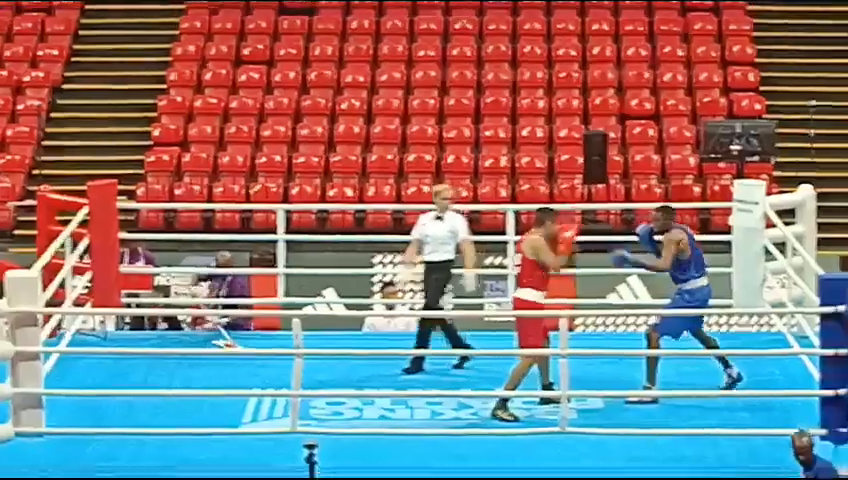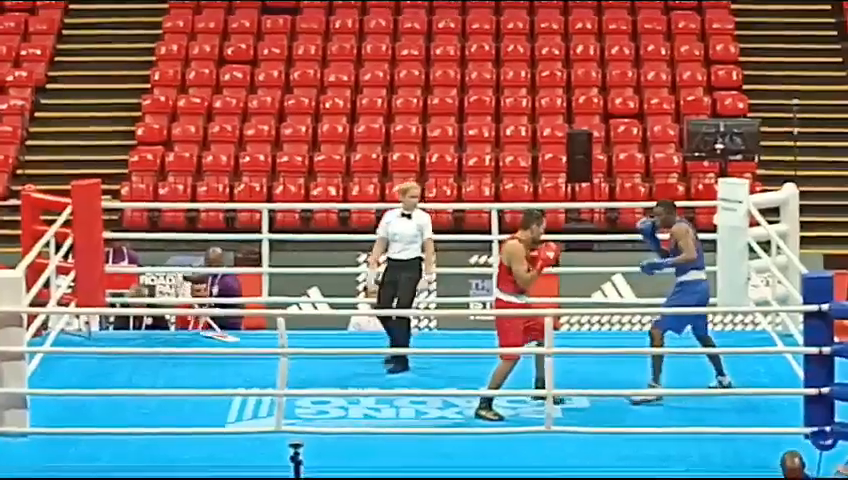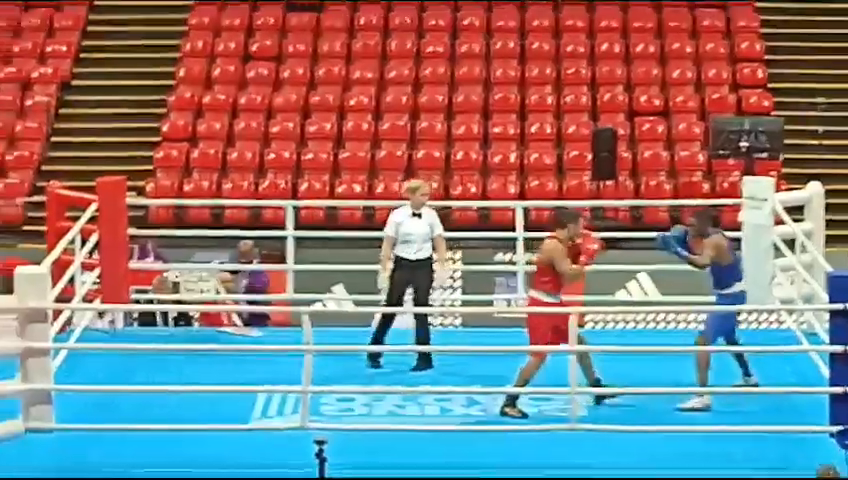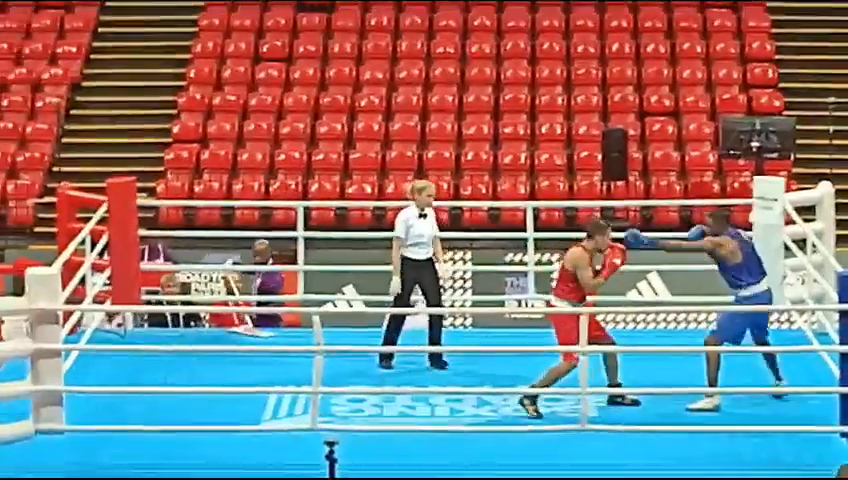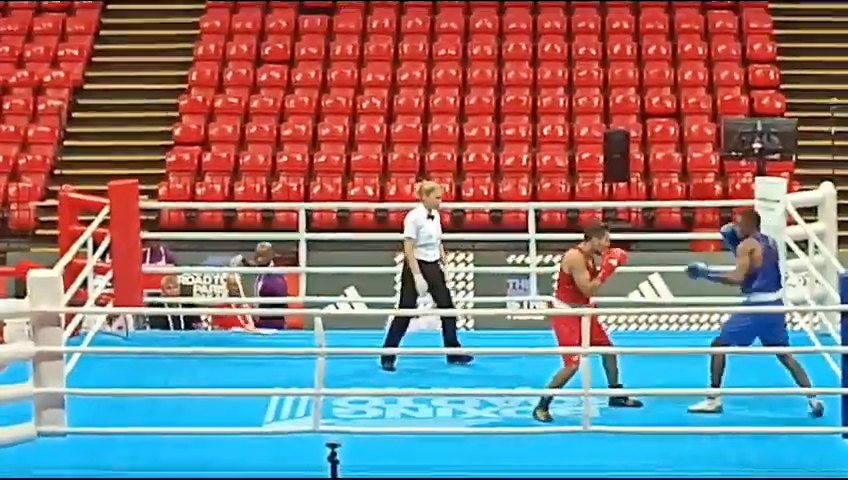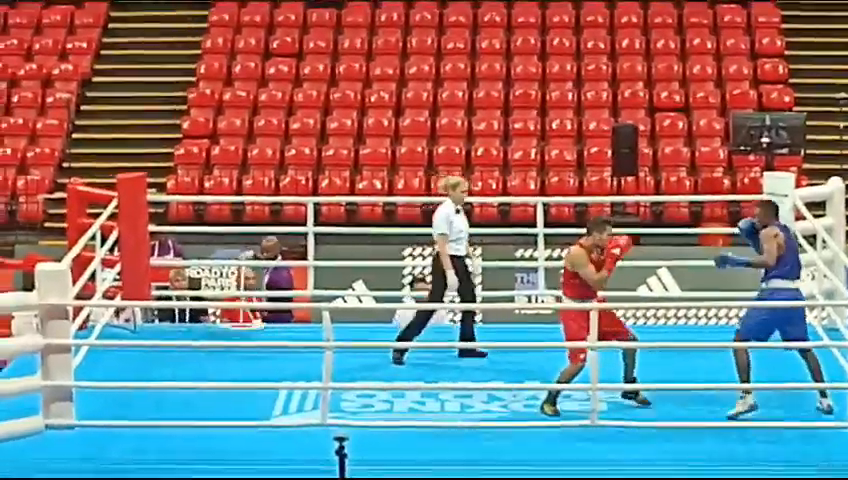
dt=0.2s
person 1, frame 1
left shoulder: (529, 240)
right shoulder: (536, 241)
left elbow: (545, 264)
right elbow: (556, 265)
left wrist: (560, 243)
right wrist: (566, 242)
left hip: (529, 301)
right hip: (529, 302)
left knee: (543, 344)
right knee: (529, 355)
left ankle: (547, 391)
right ankle: (501, 404)
person 1, frame 2
left shoulder: (523, 244)
right shoulder: (514, 247)
right elbow: (524, 283)
left wrist: (538, 259)
right wrist: (542, 262)
left hip: (519, 303)
right hip: (508, 305)
left knee: (542, 337)
right knee: (511, 357)
left ankle: (541, 387)
right ankle: (484, 405)
person 1, frame 3
left shoulder: (562, 243)
right shoulder: (554, 246)
left elbow: (568, 266)
right elbow: (571, 277)
left wrist: (580, 250)
right wrist: (587, 255)
left hip: (554, 302)
right hip: (541, 304)
left knee: (579, 343)
right knee: (538, 356)
left ankle: (597, 389)
right ankle: (509, 403)
person 1, frame 4
left shoulder: (586, 253)
right shoulder: (579, 255)
left elbow: (590, 279)
right elbow: (591, 288)
left wrist: (608, 264)
right wrist: (610, 268)
left hip: (577, 309)
right hip: (563, 311)
left knee: (609, 345)
right knee: (571, 360)
left ankle: (615, 394)
right ankle: (530, 396)
person 1, frame 5
left shoulder: (588, 256)
right shoulder: (575, 257)
left elbow: (592, 280)
right elbow: (588, 290)
left wrist: (607, 265)
right wrist: (607, 268)
left hip: (582, 311)
right hip: (566, 314)
left knee: (608, 349)
right knee: (573, 364)
left ankle: (617, 395)
right ankle: (542, 405)
person 1, frame 6
left shoulder: (595, 249)
right shoulder: (577, 253)
left elbow: (600, 271)
right elbow: (597, 283)
left wrist: (613, 253)
right wrist: (612, 257)
left hip: (593, 305)
right hip: (575, 310)
left knee: (629, 340)
right knee: (579, 361)
left ankle: (630, 388)
right ankle: (549, 400)
person 2, frame 1
left shoulder: (671, 237)
right shoulder: (681, 231)
left elbow: (664, 266)
right elbow: (668, 261)
left wrist: (633, 260)
right wrist: (649, 242)
left hip: (689, 294)
right hip: (697, 290)
left knee: (653, 334)
right knee: (697, 332)
left ankle: (649, 390)
right ankle: (730, 371)
person 2, frame 2
left shoulder: (678, 228)
right shoulder: (681, 228)
left elbow: (691, 256)
right elbow: (671, 257)
left wrist: (661, 263)
right wrist: (651, 239)
left hip: (689, 287)
right hip: (699, 286)
left knee: (657, 331)
right knee: (701, 334)
left ankle: (655, 387)
right ankle: (722, 378)
person 2, frame 3
left shoulder: (713, 241)
right shoulder: (716, 238)
left elbow: (703, 263)
right elbow: (702, 260)
left wrist: (677, 251)
right wrist: (684, 246)
left hip: (730, 296)
right hip: (733, 294)
left knee: (703, 341)
right knee: (729, 337)
left ankle: (702, 397)
right ankle: (749, 377)
person 2, frame 4
left shoulder: (718, 242)
right shoulder: (740, 236)
left elbow: (682, 247)
left wrist: (647, 241)
left hip: (748, 300)
right hip: (763, 294)
left knee: (712, 342)
right knee: (761, 341)
left ankle: (712, 398)
right ankle: (779, 380)
person 2, frame 5
left shoulder: (745, 246)
right shoulder: (769, 243)
left elbow: (737, 278)
left wrist: (707, 273)
right wrist: (733, 244)
left hip: (756, 306)
right hip: (775, 304)
left knee: (718, 345)
right knee: (783, 353)
left ankle: (713, 400)
right ankle: (813, 399)
person 2, frame 6
left shoulder: (768, 232)
right shoulder: (788, 232)
left elbow: (769, 261)
left wrist: (737, 261)
right wrist: (753, 239)
left hip: (773, 294)
right hip: (793, 294)
left knee: (740, 341)
right knee: (804, 348)
left ankle: (747, 396)
right ankle: (824, 398)
person 3, frame 1
left shoulder: (456, 219)
right shoulder: (424, 219)
left elbow: (466, 246)
right elbow: (414, 246)
left wrist: (469, 272)
right wrist: (406, 269)
left hip: (442, 269)
right hip: (428, 268)
left knee: (428, 312)
right knee: (434, 313)
left ankle: (417, 362)
right ankle: (463, 349)
person 3, frame 2
left shoulder: (423, 217)
right shoulder: (389, 216)
left elbow: (429, 248)
right elbow: (380, 245)
left wrist: (427, 275)
right wrist: (372, 270)
left hip: (412, 267)
right hip: (392, 266)
left knee: (402, 311)
right knee: (382, 308)
left ankle: (401, 360)
right ankle: (397, 348)
person 3, frame 3
left shoulder: (431, 214)
right shoulder: (397, 215)
left elbow: (439, 242)
right elbow: (387, 245)
left wrist: (441, 267)
right wrist: (383, 272)
left hip: (423, 266)
right hip: (402, 265)
left knee: (421, 309)
right knee: (391, 308)
left ankle: (424, 358)
right ankle: (375, 352)
person 3, frame 4
left shoulder: (430, 214)
right shoulder: (405, 216)
left elbow: (435, 241)
right elbow: (397, 248)
left wrist: (441, 263)
right wrist: (396, 276)
left hip: (427, 266)
right hip: (408, 266)
left knee: (435, 307)
right knee: (400, 310)
left ankle: (436, 356)
right ankle: (386, 356)
person 3, frame 5
left shoulder: (436, 215)
right shoulder: (413, 217)
right elbow: (409, 250)
left wrist: (443, 267)
right wrist: (418, 277)
left hip: (433, 267)
right hip: (416, 267)
left knee: (447, 307)
right knee: (405, 312)
left ankle: (453, 352)
right ankle: (388, 357)
person 3, frame 6
left shoulder: (459, 210)
right shoulder: (443, 212)
right elbow: (441, 245)
right wrist: (449, 272)
left hip: (459, 262)
right hip: (445, 263)
left knee: (469, 302)
left ankle: (467, 347)
right ankle: (400, 347)
